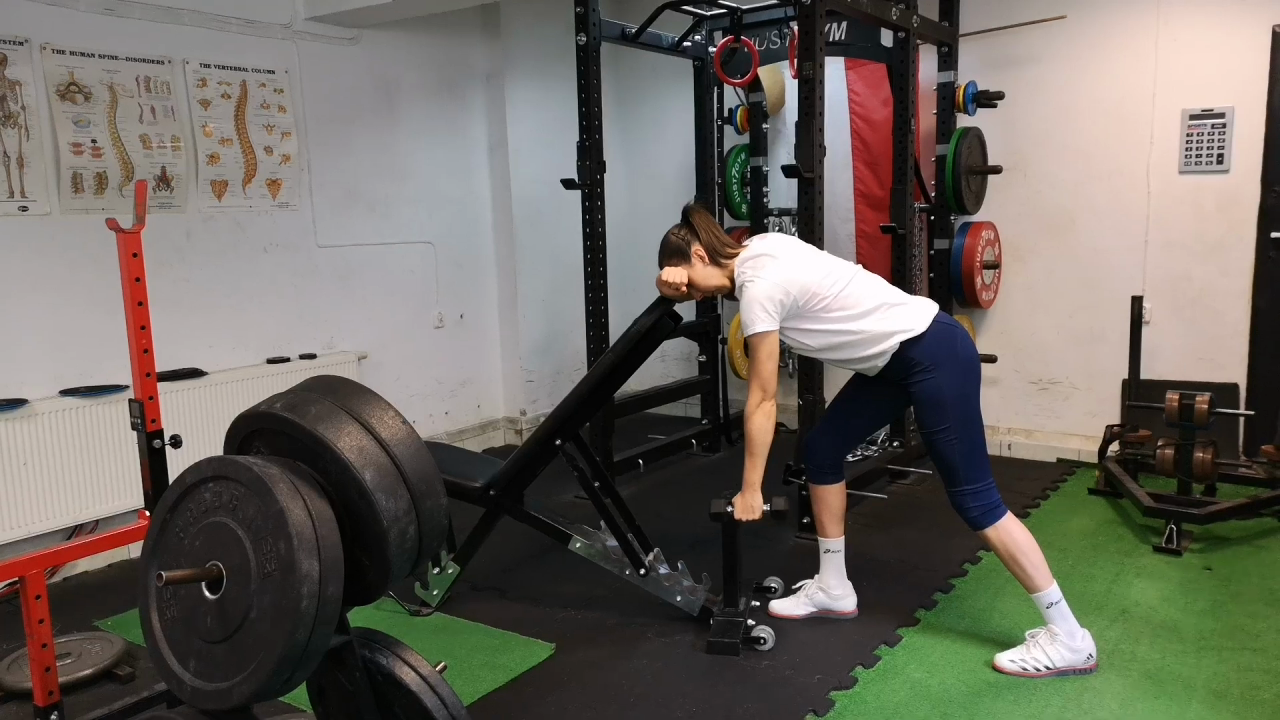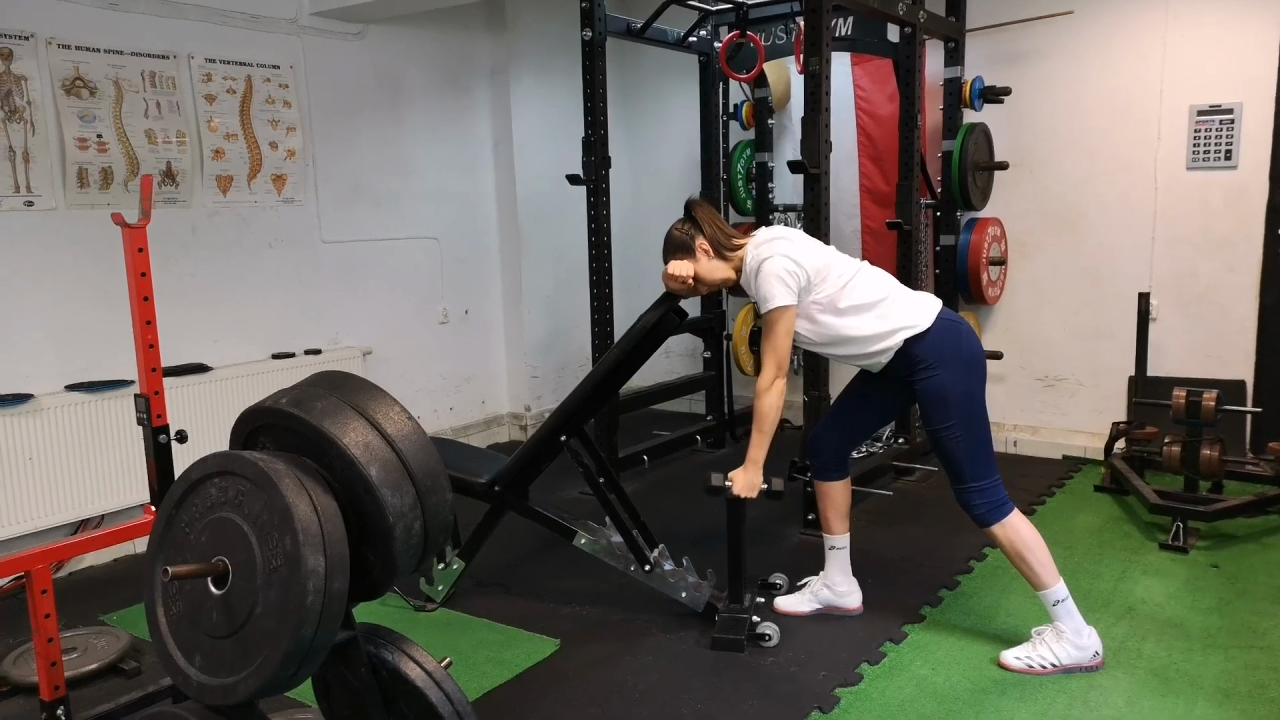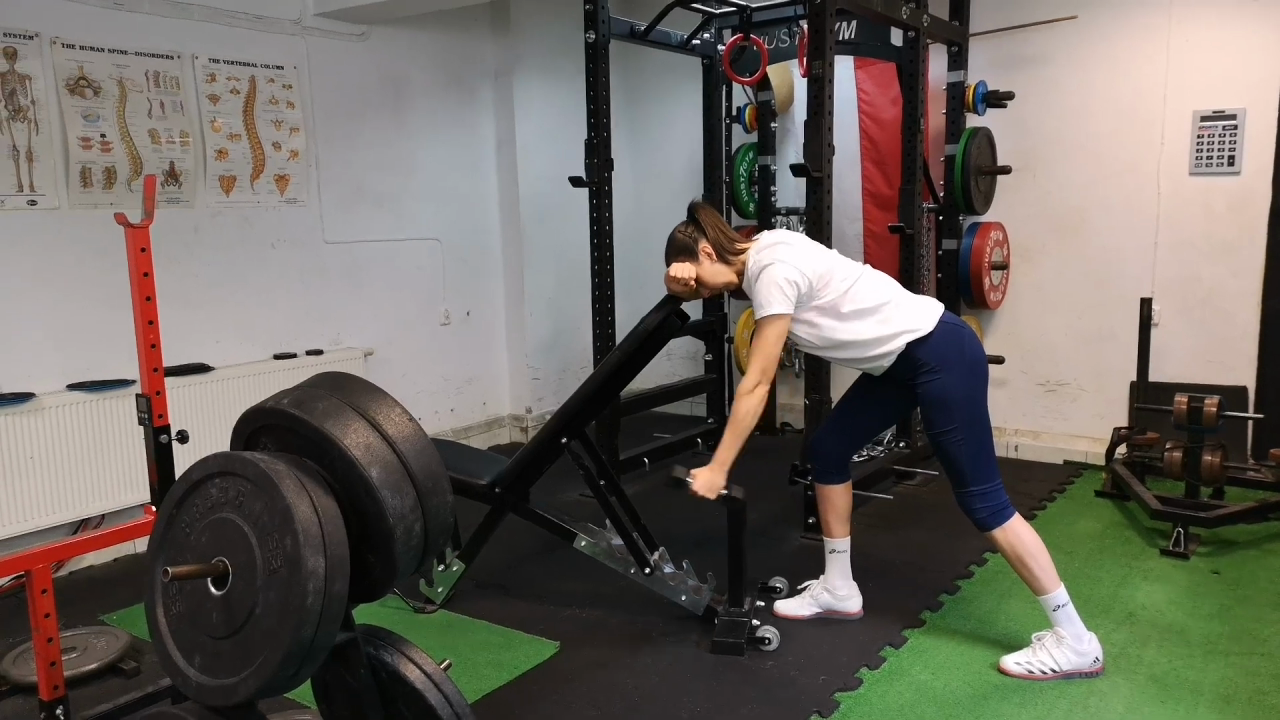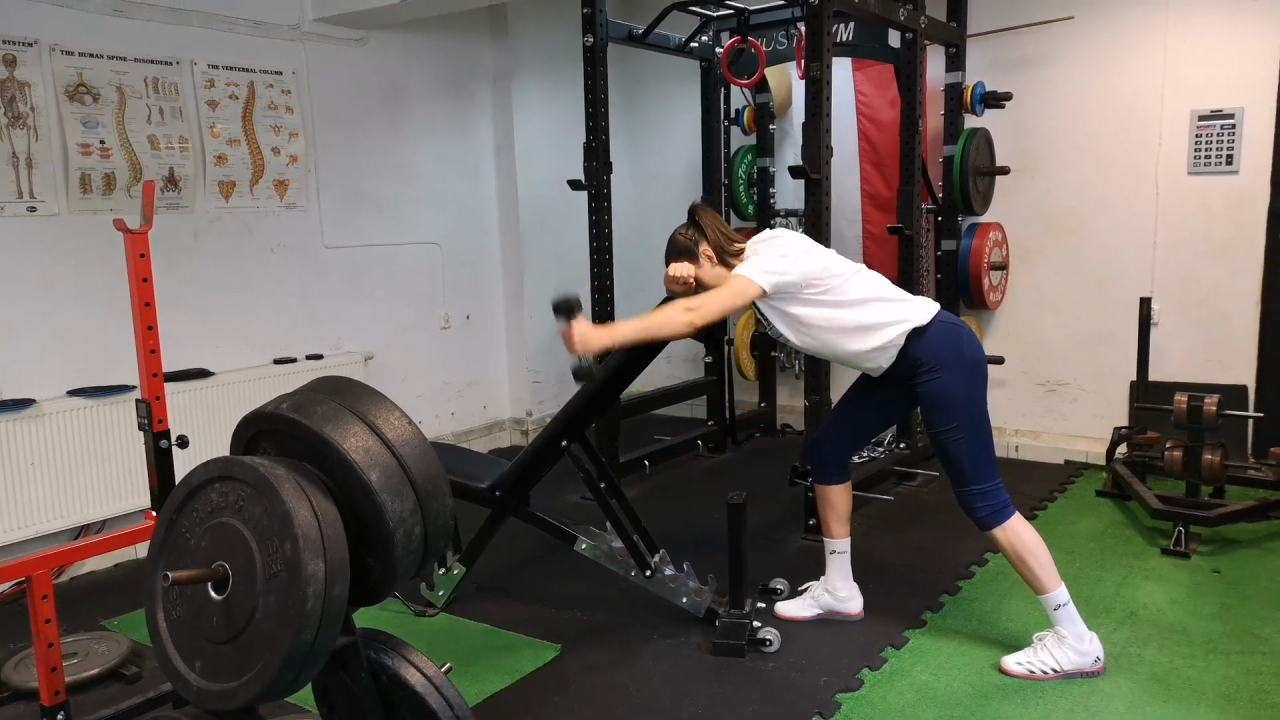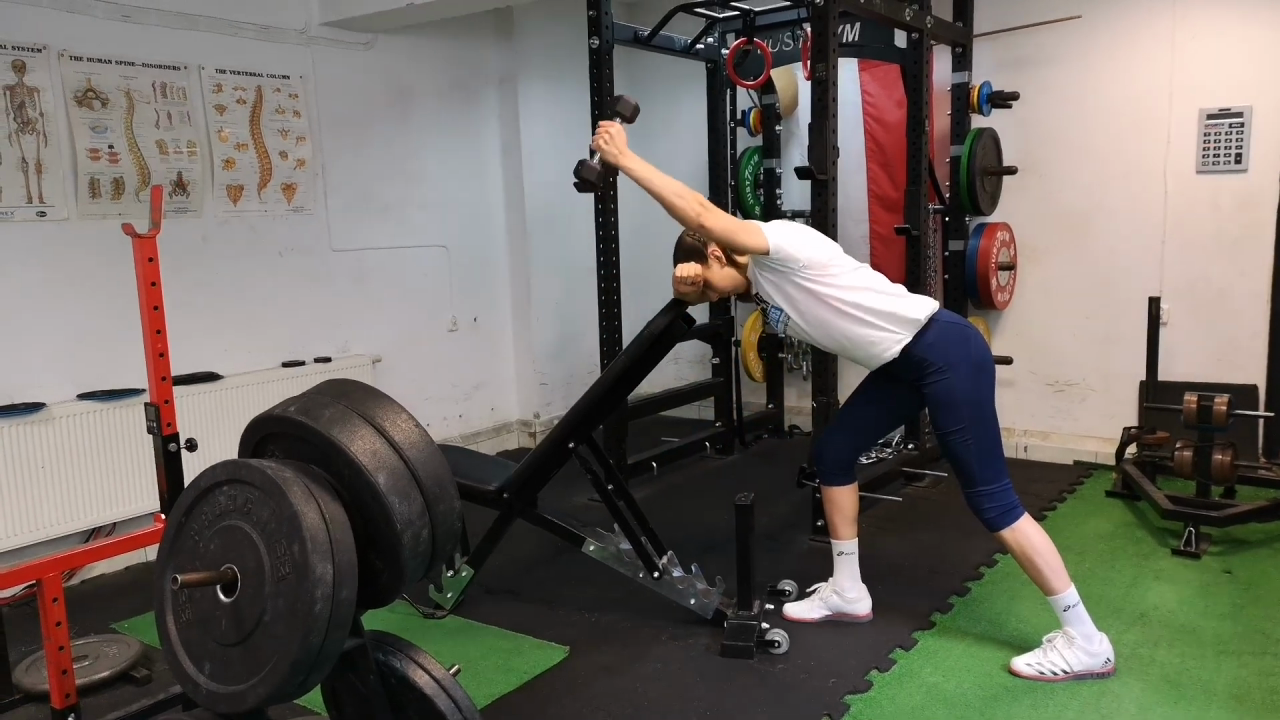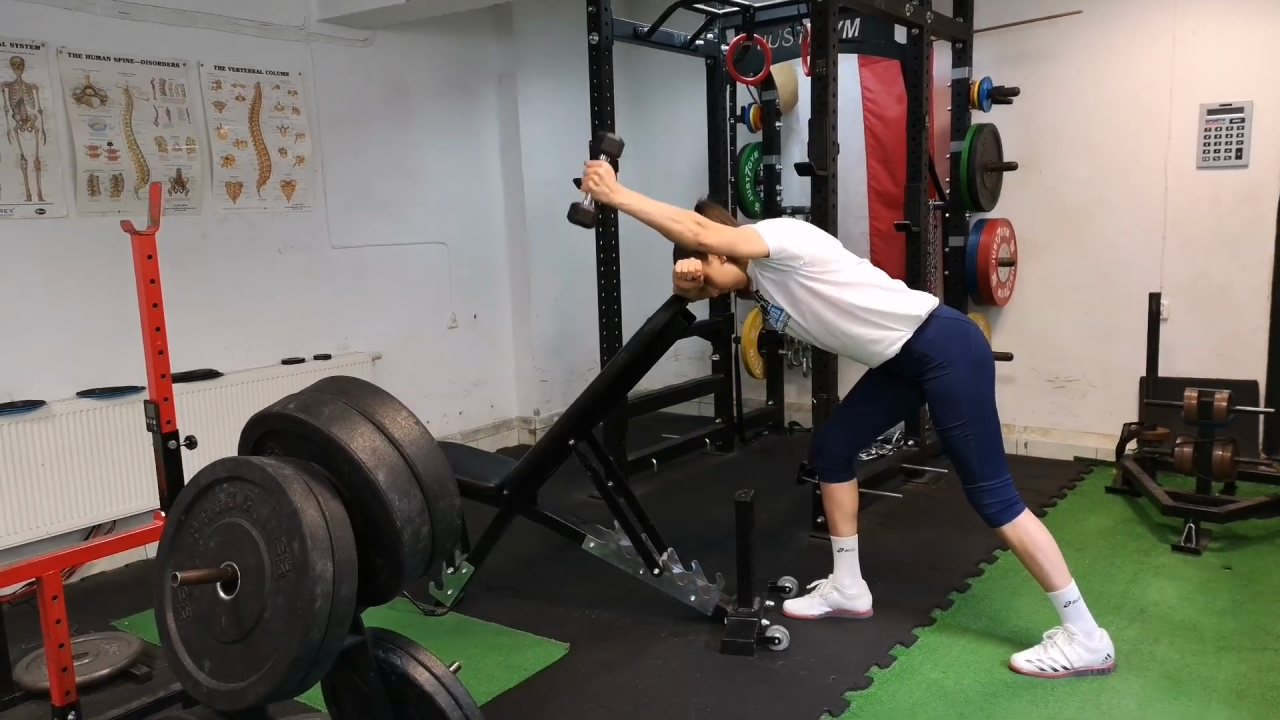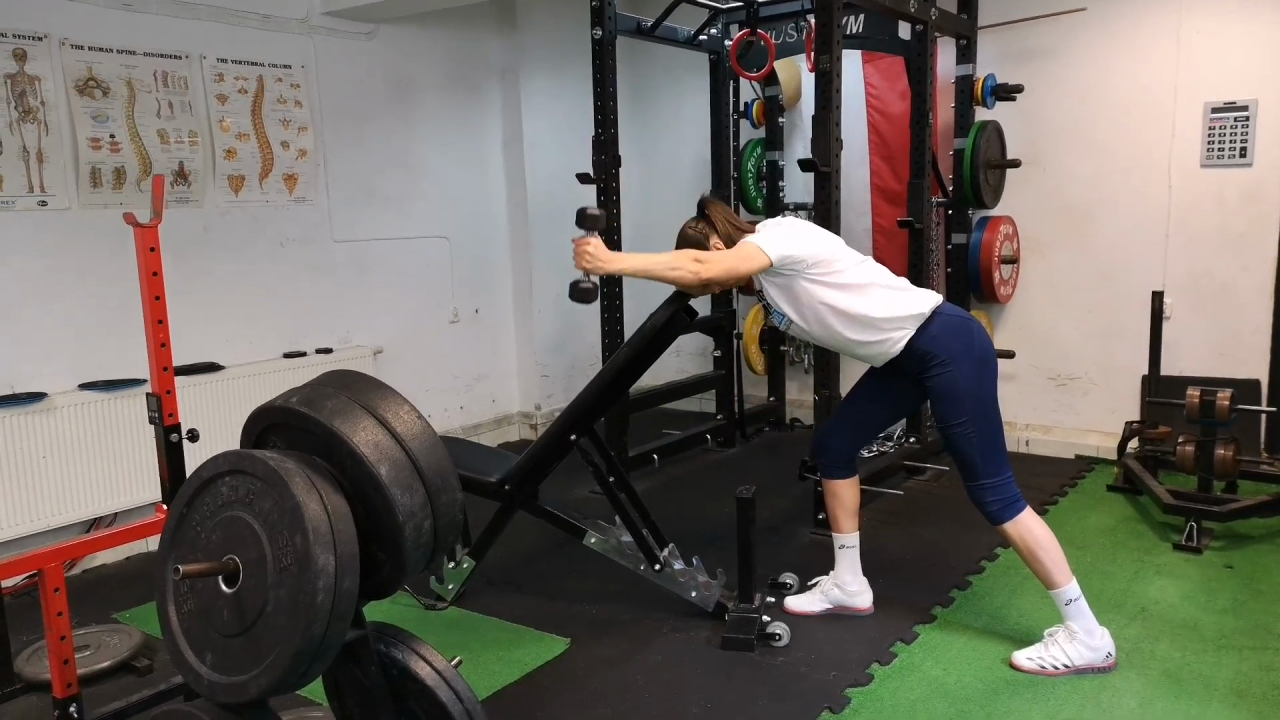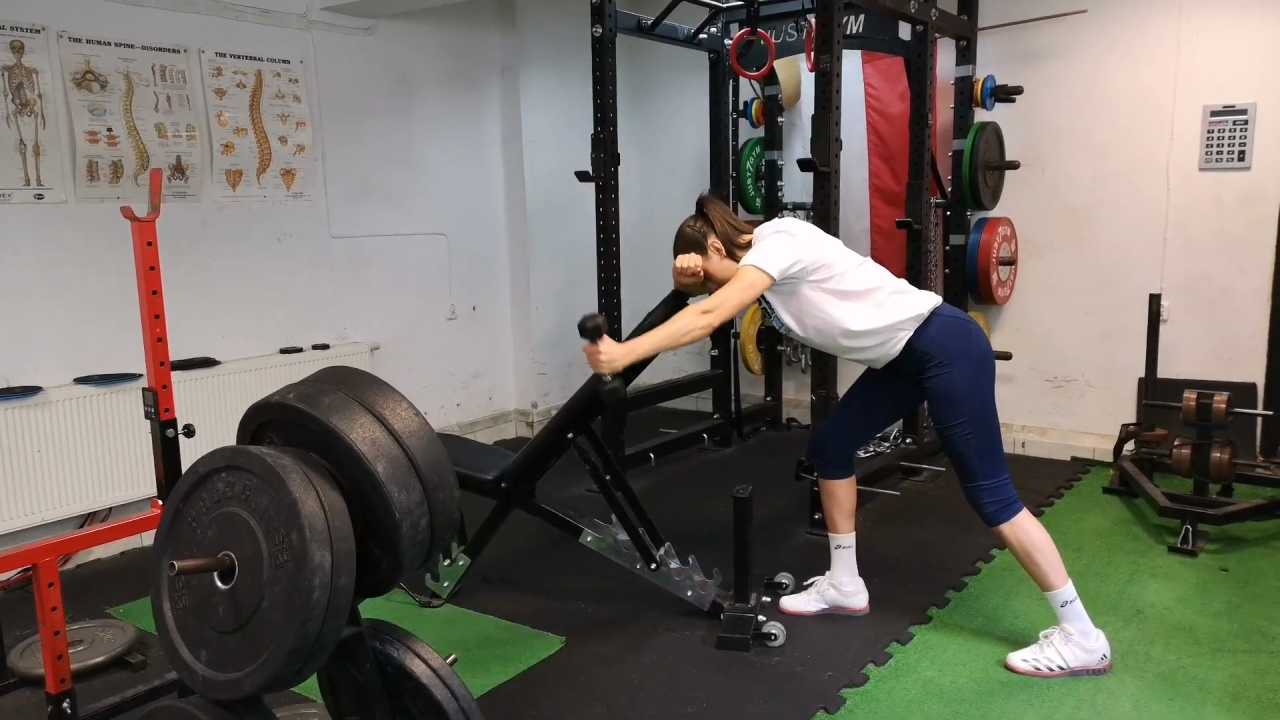
dt=0.5s
person 1, frame 1
left shoulder: (759, 285)
right shoulder: (753, 254)
left elbow: (762, 399)
left wrist: (750, 490)
right wrist: (674, 281)
left hip: (932, 353)
right hip: (896, 356)
left knee: (972, 497)
right knee: (821, 450)
left ankle: (1068, 638)
right ankle: (833, 589)
person 1, frame 2
left shoulder: (771, 265)
right shoulder: (755, 251)
left elbow: (774, 376)
left wrist: (753, 466)
right wrist: (680, 278)
left hip: (937, 349)
right hip: (898, 354)
left knee: (979, 493)
right knee: (826, 447)
left ankle: (1074, 636)
right ankle: (838, 585)
person 1, frame 3
left shoulder: (773, 272)
right shoulder: (756, 255)
left elbow: (756, 386)
left wrist: (717, 469)
right wrist: (681, 279)
left hip: (940, 354)
right hip: (901, 358)
left knee: (981, 499)
right knee: (827, 450)
left ankle: (1075, 642)
right ankle: (838, 589)
person 1, frame 4
left shoulder: (771, 258)
right shoulder: (753, 258)
left elbow: (696, 317)
right elbow: (687, 300)
left wrist: (601, 336)
right wrist: (684, 283)
left hip: (939, 354)
right hip: (899, 360)
left knee: (982, 498)
right knee: (826, 452)
left ankle: (1075, 641)
right ankle: (839, 590)
person 1, frame 5
left shoulder: (777, 244)
right shoulder: (758, 284)
left elbow: (702, 215)
right elbow: (694, 293)
left wrist: (624, 160)
right wrist: (687, 280)
left hip: (945, 351)
right hip: (902, 362)
left knee: (990, 498)
right knee: (833, 453)
left ankle: (1085, 641)
right ankle: (848, 591)
person 1, frame 6
left shoulder: (777, 239)
right shoulder: (757, 280)
left elbow: (699, 231)
left wrist: (614, 194)
right wrist: (688, 275)
left hip: (944, 348)
right hip: (901, 360)
left knee: (990, 493)
right knee: (831, 449)
left ankle: (1086, 636)
right ankle: (848, 586)
person 1, frame 7
left shoulder: (778, 238)
right shoulder: (762, 268)
left elbow: (702, 272)
left wrist: (612, 261)
right wrist: (678, 268)
left hip: (946, 344)
right hip: (904, 356)
left knee: (992, 491)
right knee: (832, 447)
left ankle: (1086, 636)
right ankle: (849, 585)
person 1, frame 8
left shoulder: (776, 244)
right shoulder: (763, 258)
left elbow: (710, 315)
right elbow: (704, 294)
left wrist: (625, 353)
right wrist: (690, 272)
left hip: (944, 347)
right hip: (902, 356)
left knee: (989, 493)
right knee: (829, 447)
left ankle: (1081, 638)
right ankle: (845, 585)
